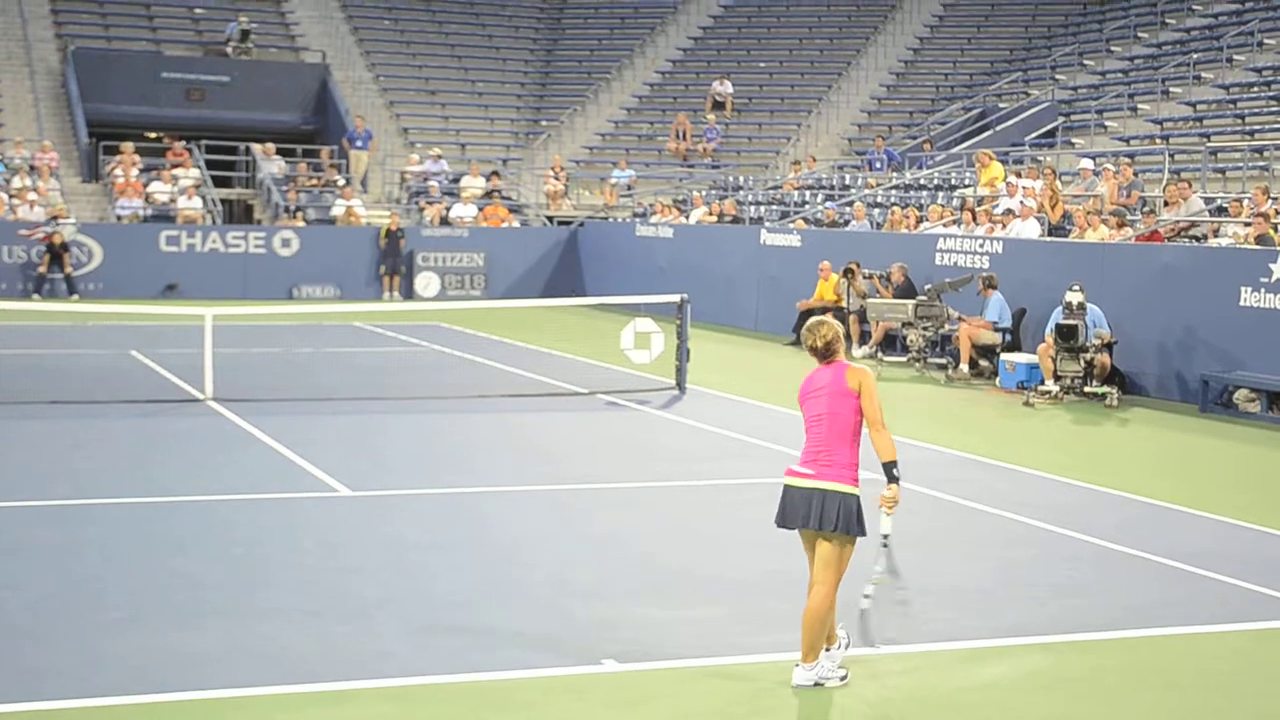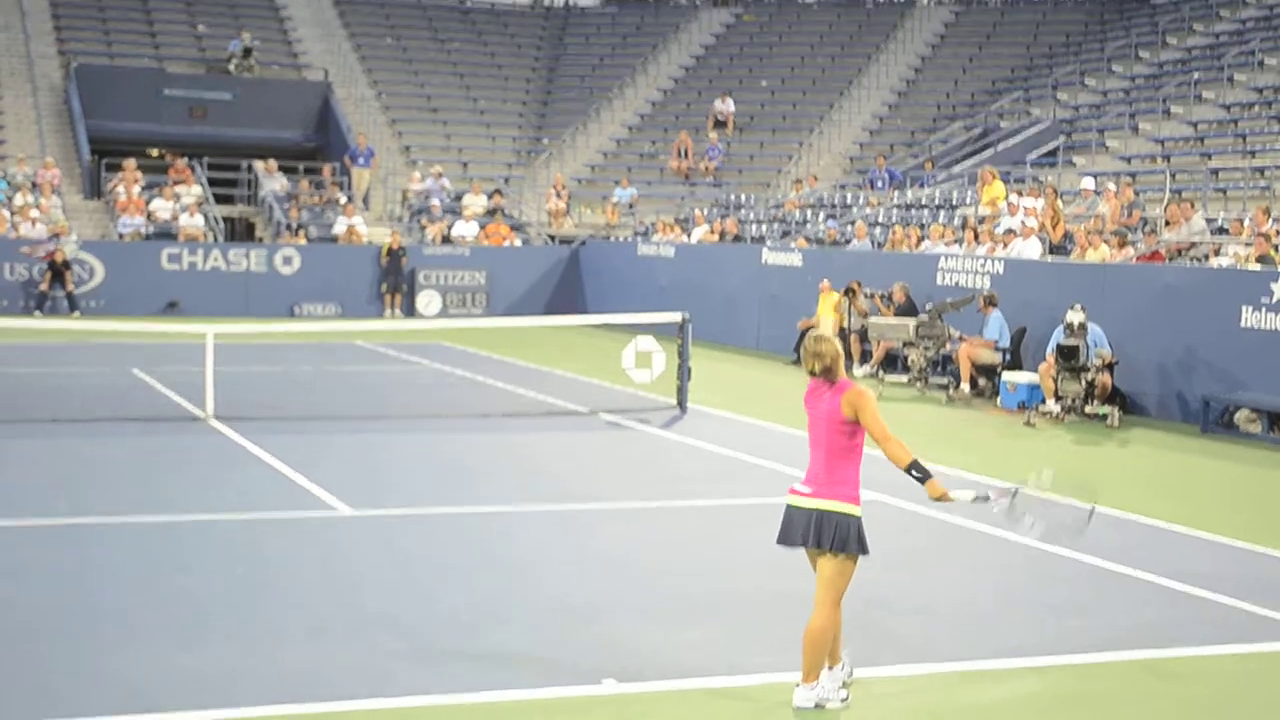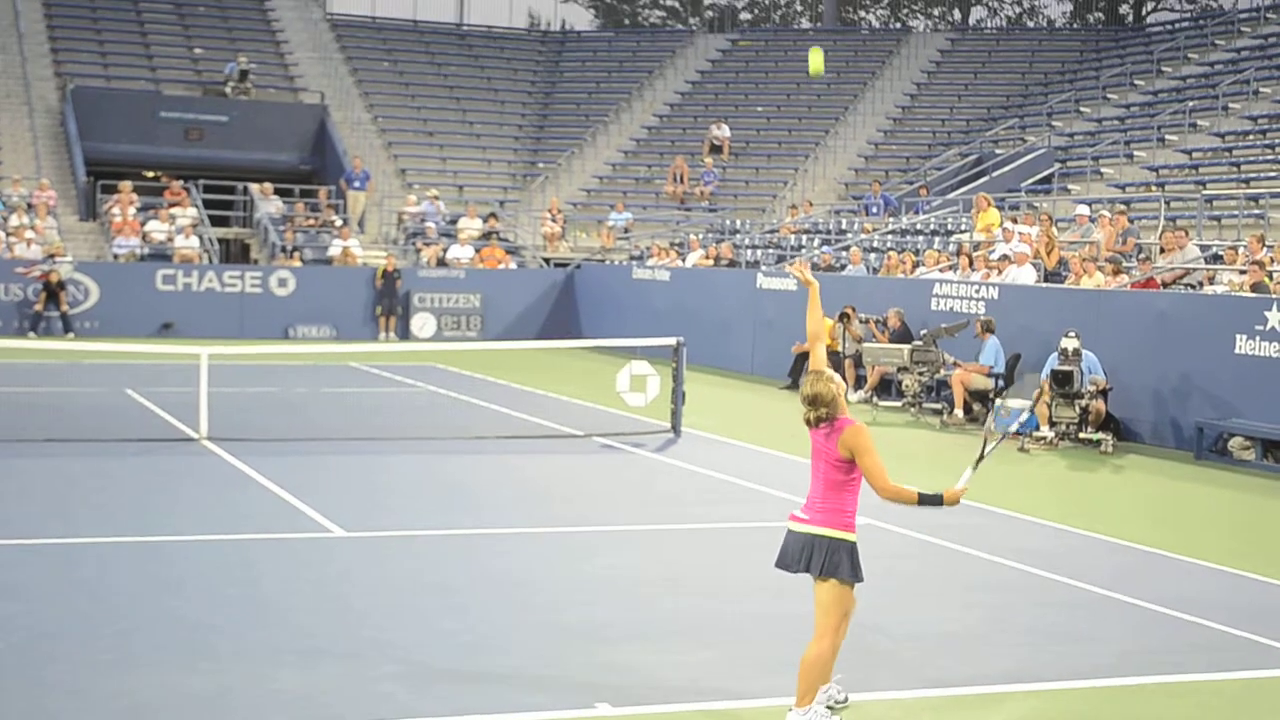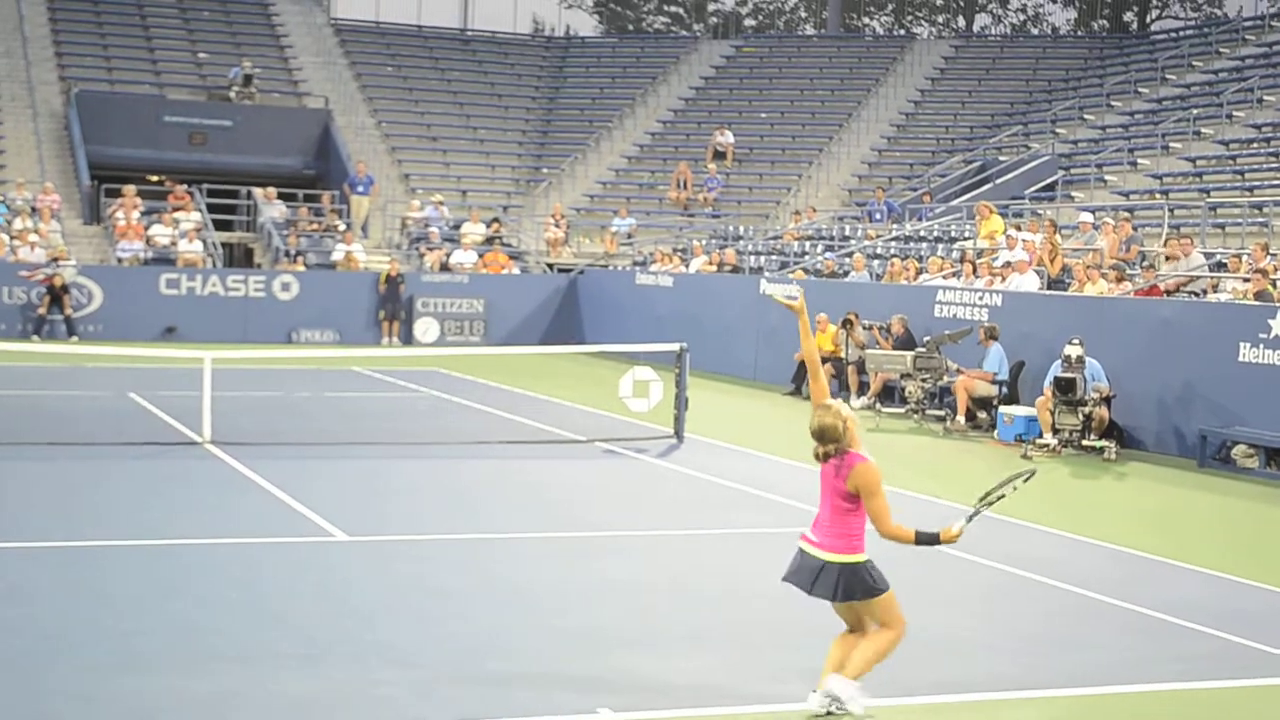
dt=0.3s
person 1, frame 1
left shoulder: (808, 384)
right shoulder: (858, 374)
right elbow: (877, 427)
right wrist: (893, 481)
left hip: (799, 485)
right hip: (835, 492)
left knee: (821, 578)
right knee: (825, 585)
left ankle: (831, 642)
right ankle: (808, 666)
person 1, frame 2
left shoulder: (813, 391)
right shoulder: (856, 395)
left elbow: (822, 361)
right elbow: (885, 441)
left wrist: (824, 328)
right wrist: (928, 480)
left hip: (804, 504)
right hip: (835, 510)
left knee: (830, 598)
right knee: (826, 605)
left ankle: (834, 667)
right ankle: (809, 688)
person 1, frame 3
left shoulder: (817, 419)
right shoulder: (853, 433)
left elbow: (815, 341)
right elbow: (885, 489)
left wrist: (812, 288)
right wrist: (940, 497)
left hip: (805, 529)
right hip: (832, 539)
left knee: (841, 612)
right knee: (827, 629)
person 1, frame 4
left shoulder: (826, 442)
right shoulder: (863, 469)
left elbow: (814, 369)
right elbow: (887, 529)
left wrist: (802, 316)
right wrist: (938, 538)
left hip: (815, 553)
right hip: (843, 563)
left knee: (858, 629)
right knee: (892, 626)
right ankle: (843, 682)
